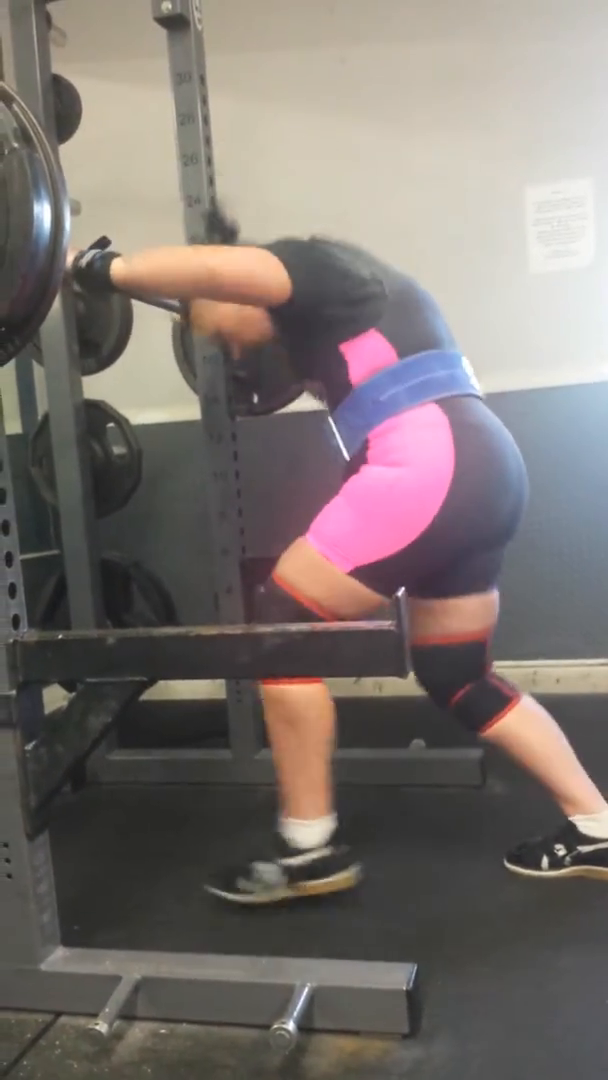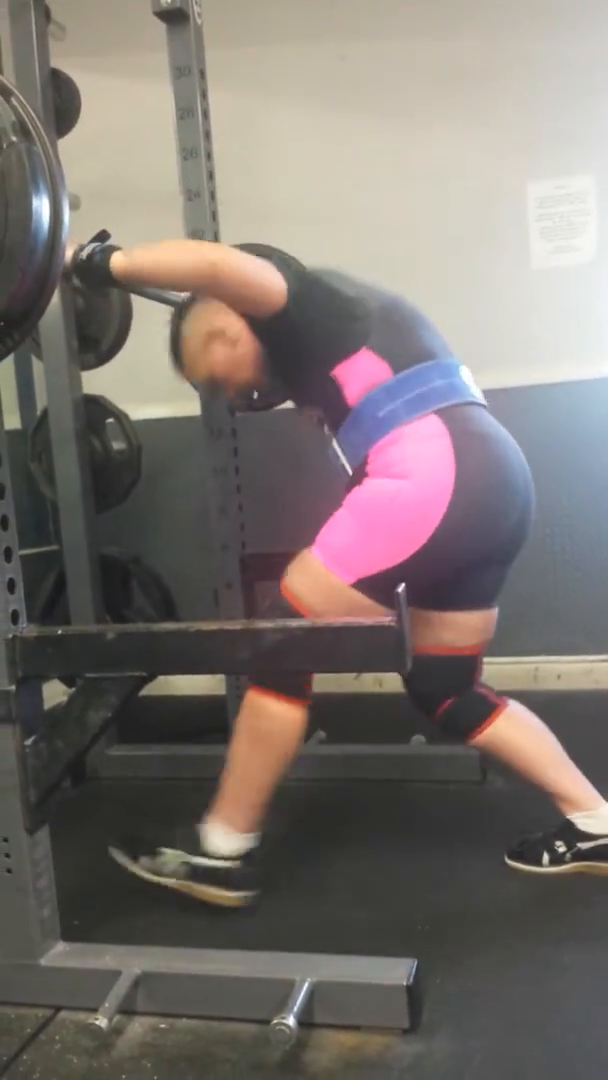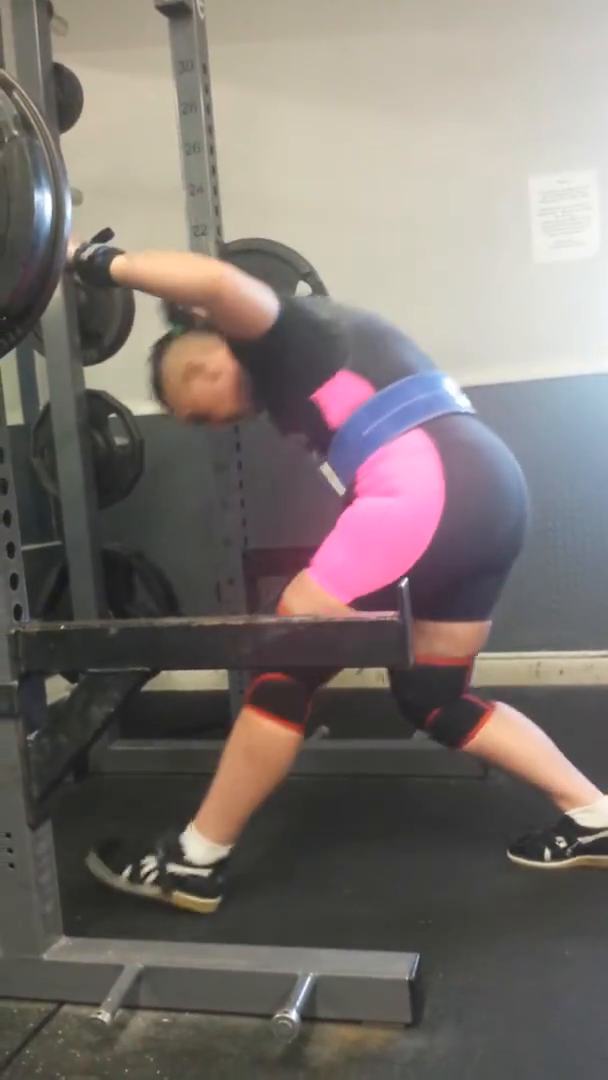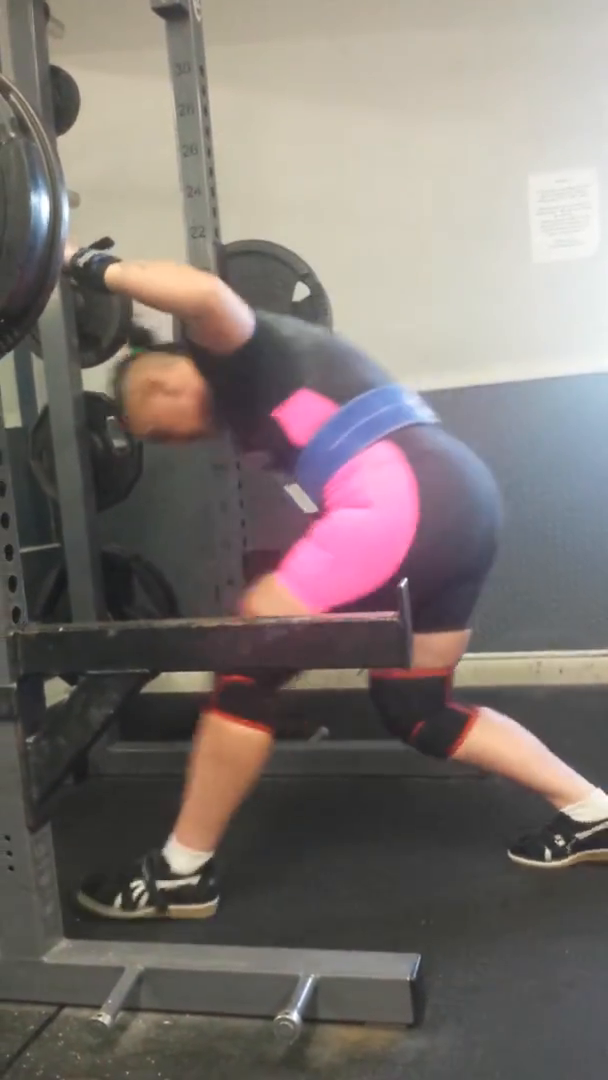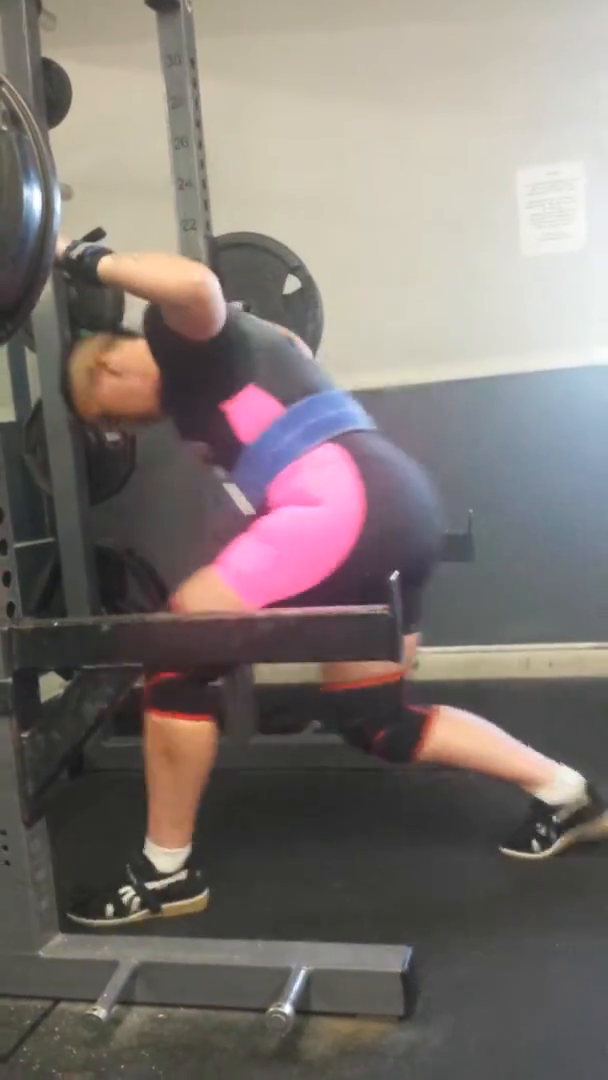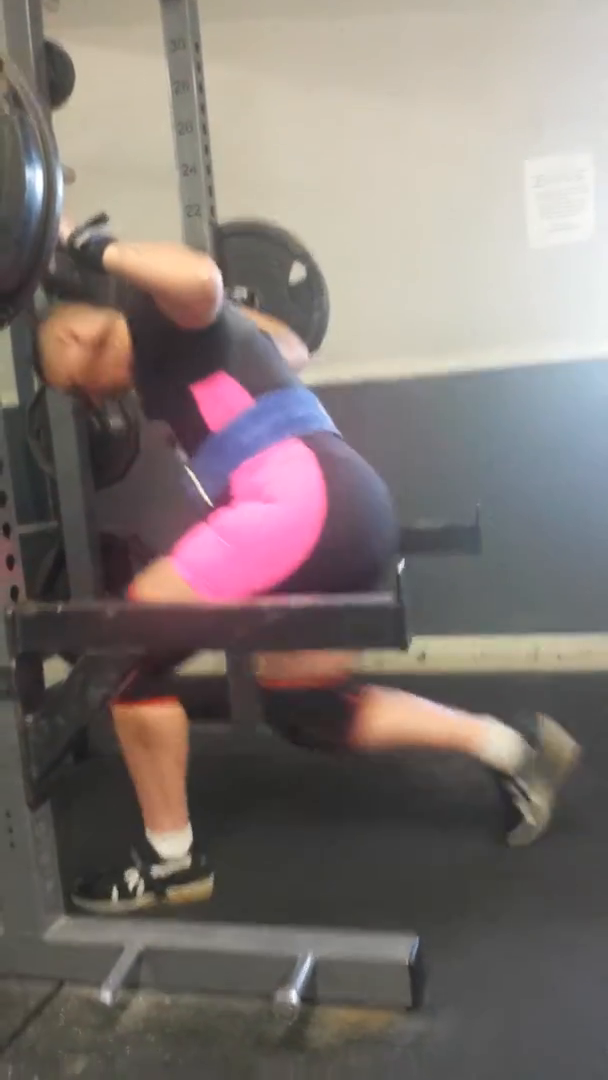
dt=0.1s
person 1, frame 1
left shoulder: (311, 262)
right shoulder: (331, 289)
left elbow: (215, 265)
left wrist: (101, 269)
right wrist: (249, 341)
left hip: (426, 467)
right hip: (479, 468)
left knee: (286, 625)
right knee: (459, 679)
left ankle: (308, 846)
person 1, frame 2
left shoulder: (296, 300)
right shoulder: (318, 314)
left elbow: (216, 264)
left wrist: (103, 262)
left hip: (434, 477)
right hip: (490, 475)
right knee: (444, 689)
left ankle: (222, 851)
person 1, frame 3
left shoulder: (272, 333)
right shoulder: (297, 350)
left elbow: (213, 280)
left wrist: (103, 262)
left hip: (425, 491)
right hip: (486, 486)
left knee: (287, 665)
right knee: (432, 698)
left ankle: (194, 861)
person 1, frame 4
left shoulder: (230, 360)
right shoulder: (266, 355)
left elbow: (205, 296)
left wrist: (99, 270)
left hip: (400, 501)
right hip: (456, 494)
left knee: (248, 668)
right knee: (418, 709)
left ankle: (180, 874)
person 1, frame 5
left shoulder: (185, 345)
right shoulder: (217, 363)
left elbow: (194, 285)
right elbow: (288, 349)
left wrist: (90, 262)
left hip: (339, 506)
right hip: (393, 506)
right knee: (374, 719)
left ankle: (166, 872)
person 1, frame 6
left shoulder: (164, 323)
right shoulder: (187, 338)
left elbow: (197, 283)
right elbow: (290, 352)
left wrist: (92, 248)
left hip: (303, 503)
right hip: (348, 507)
right knee: (309, 713)
left ankle: (170, 862)
right ankle: (515, 748)
